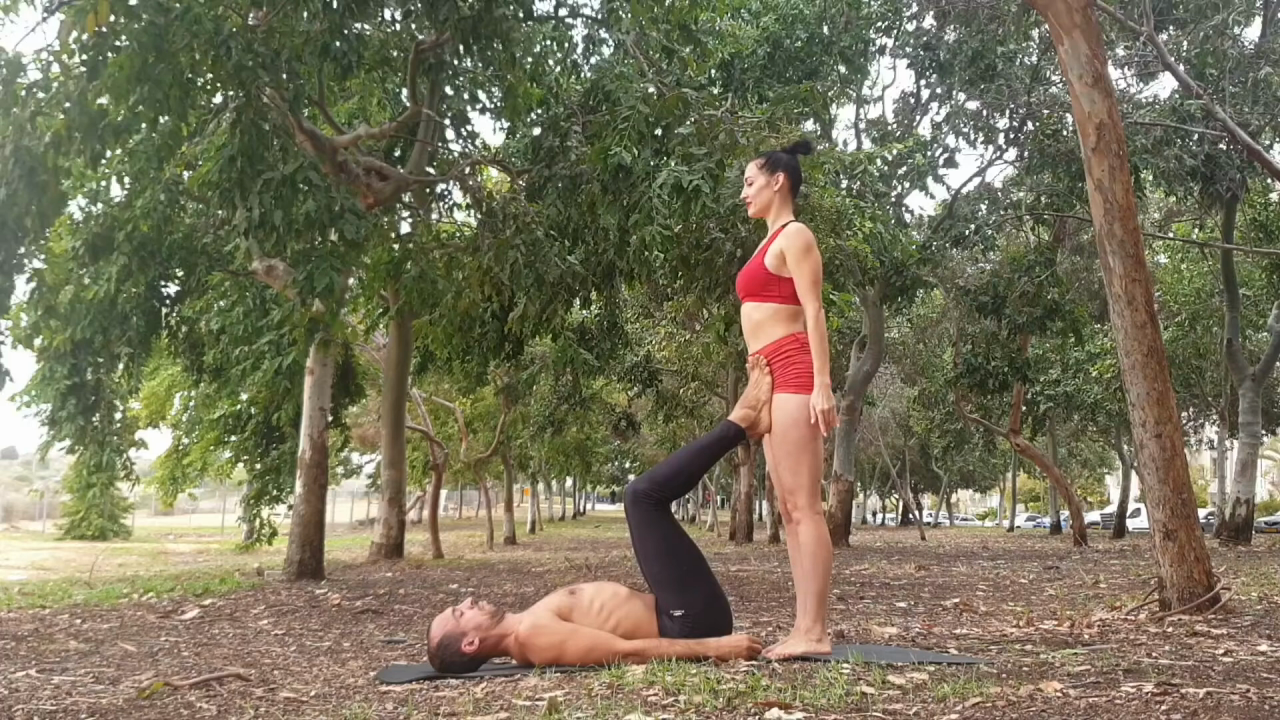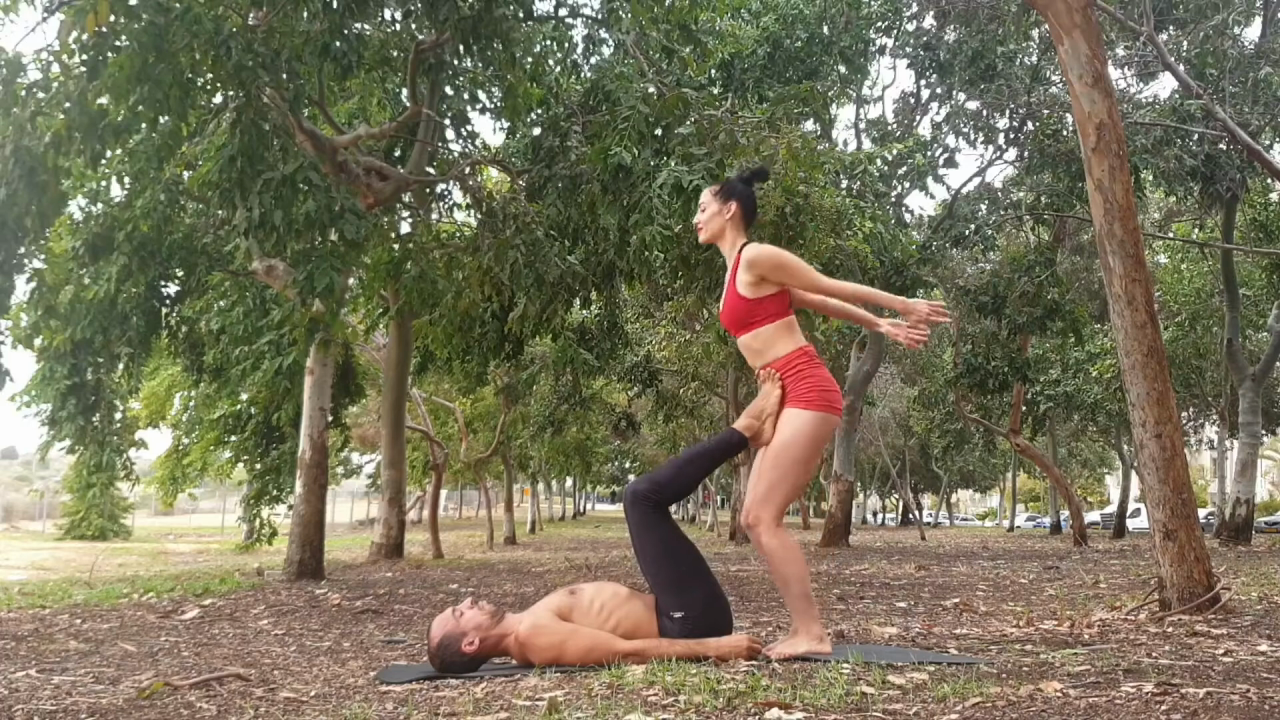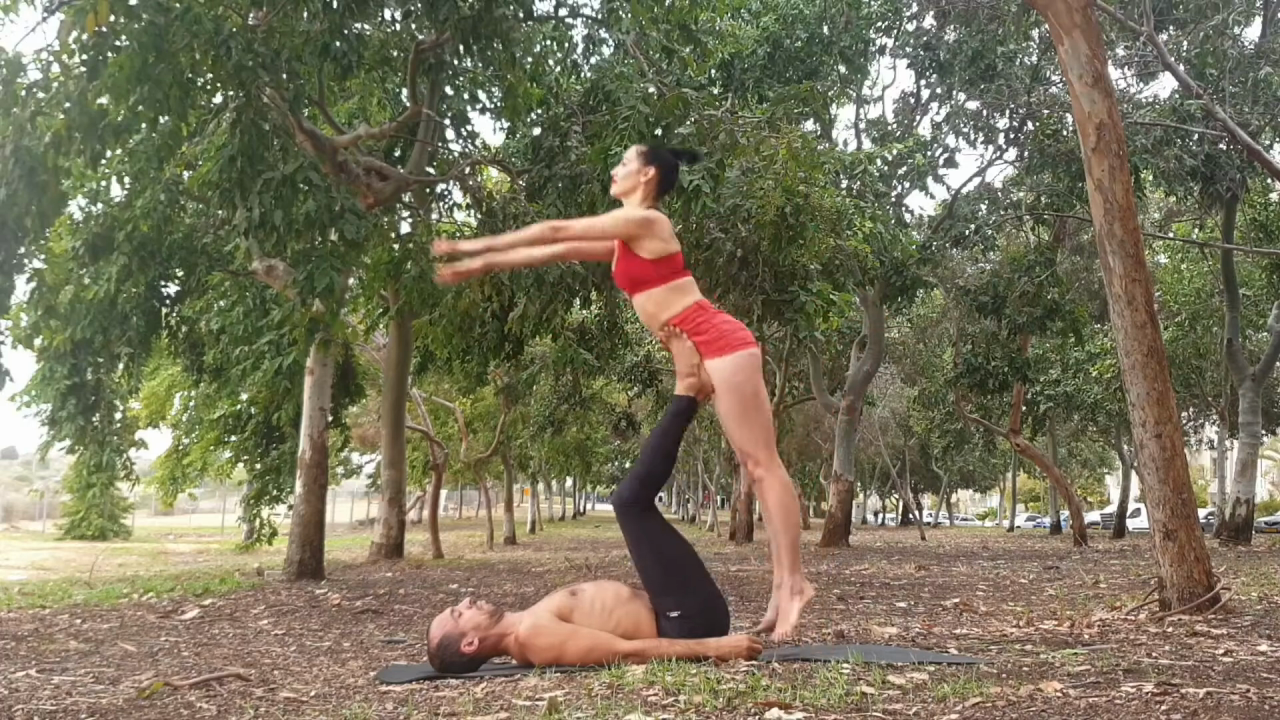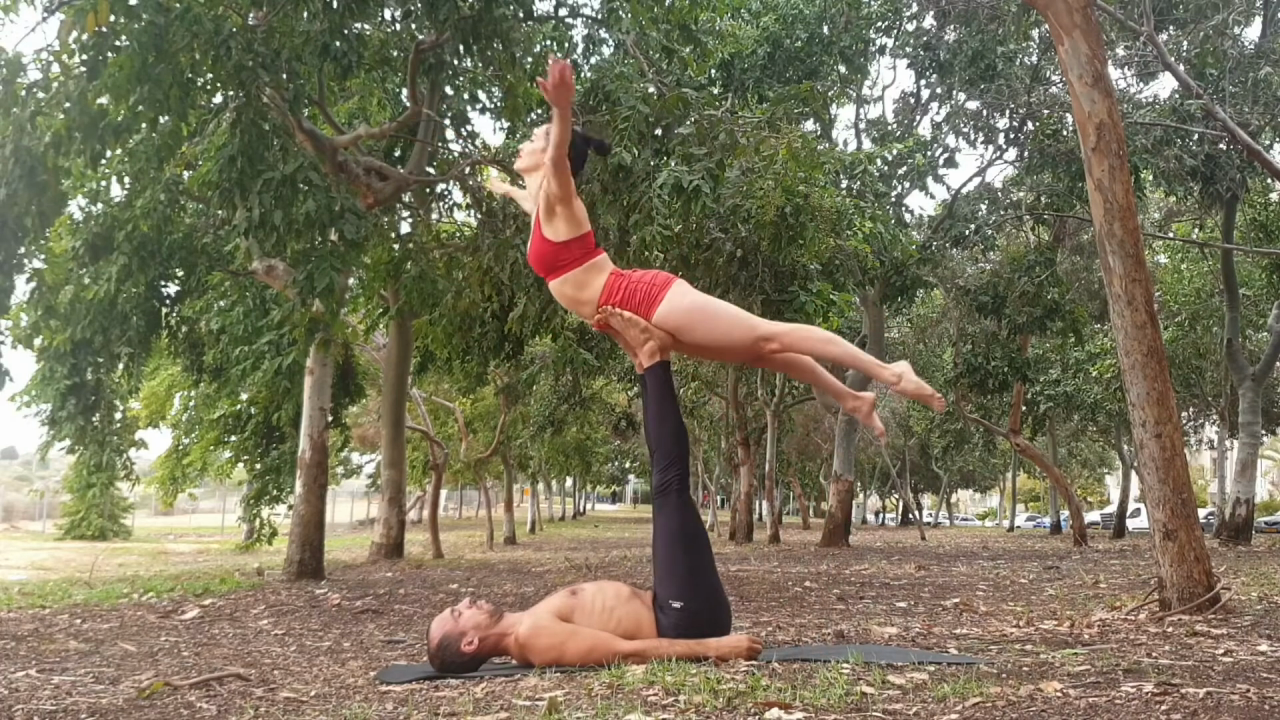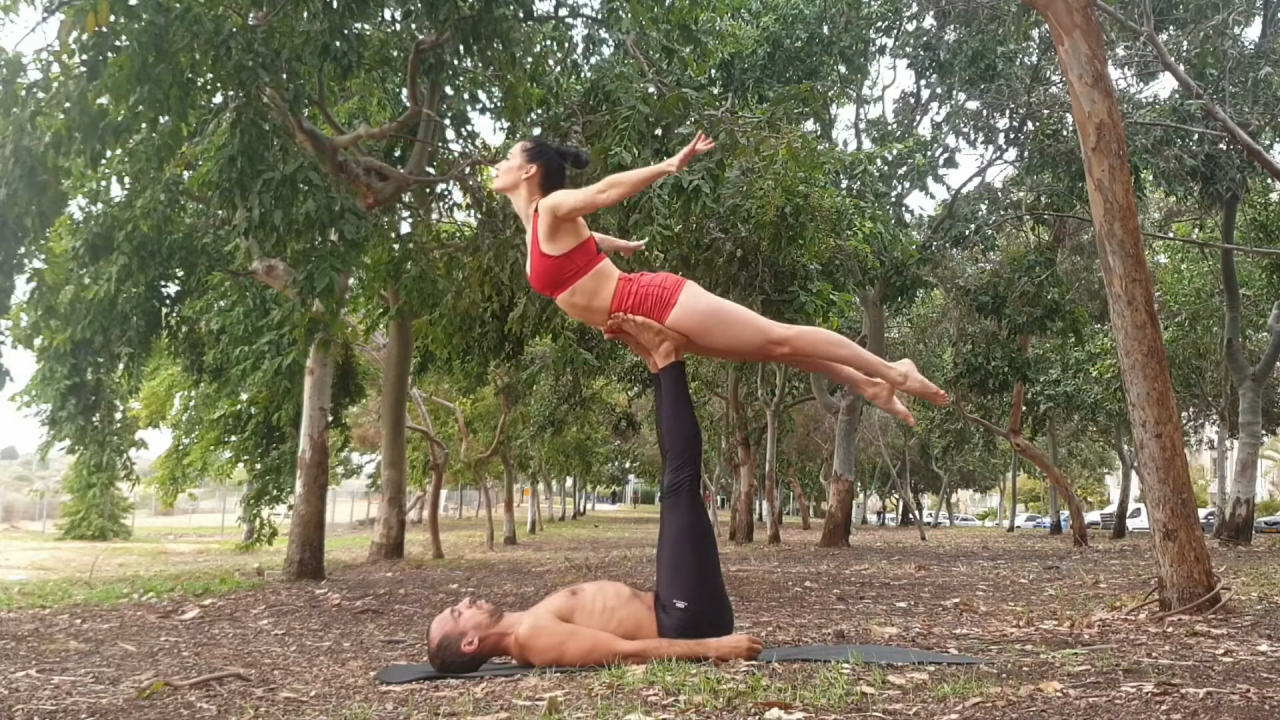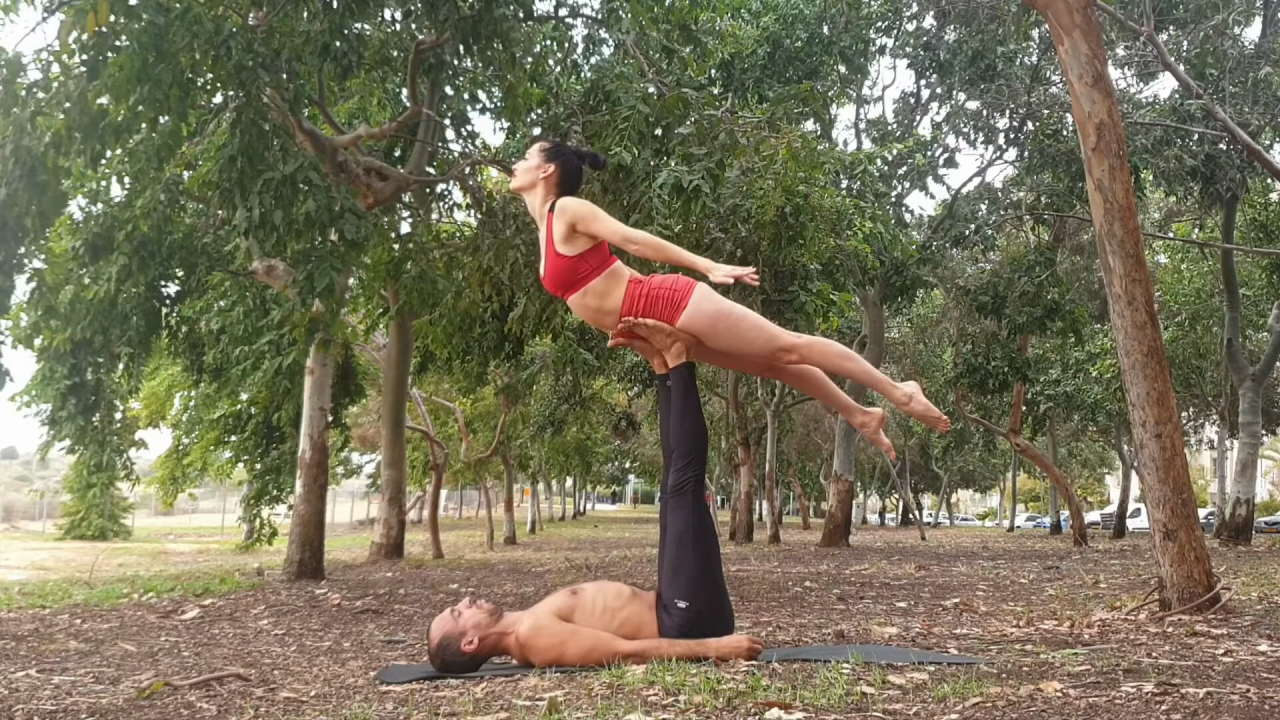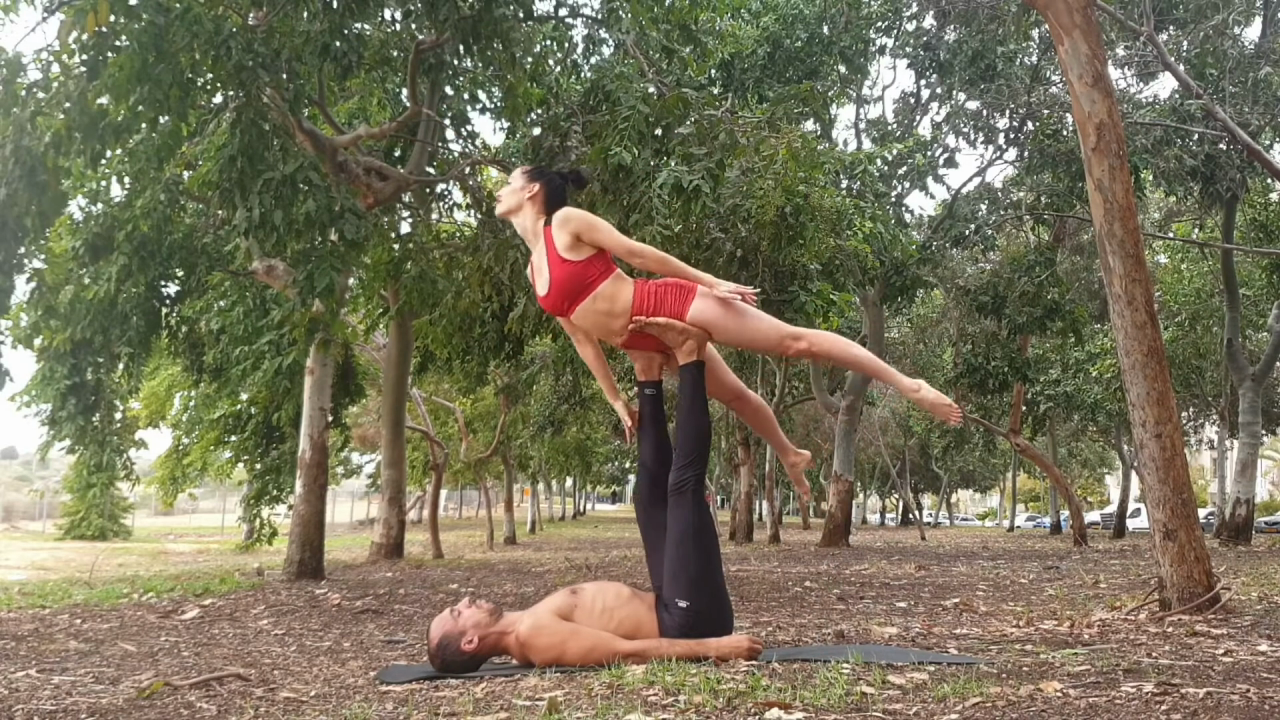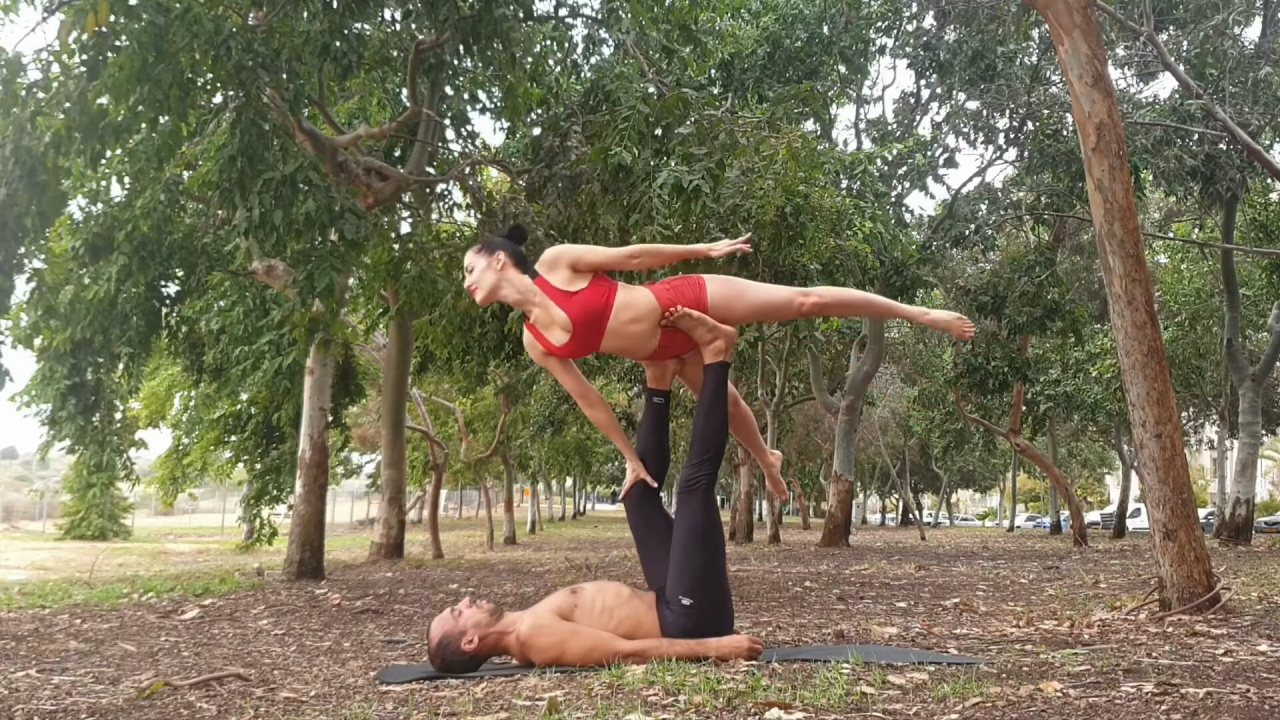
dt=0.5s
person 1, frame 1
left shoulder: (795, 236)
right shoulder: (773, 242)
left elbow: (813, 312)
left wrist: (822, 385)
left hip: (792, 377)
right hip: (776, 380)
left knee: (803, 508)
right knee: (790, 509)
left ankle: (812, 632)
right ankle: (807, 628)
person 1, frame 2
left shoulder: (757, 257)
right shoulder: (741, 267)
left elbow: (830, 287)
right elbow: (816, 301)
left wrist: (902, 305)
right wrist: (881, 325)
left hip: (807, 394)
right hip: (793, 398)
left knee: (761, 518)
right knee: (761, 518)
left ankle: (810, 632)
right ankle: (804, 628)
person 1, frame 3
left shoulder: (643, 222)
right shoulder: (625, 234)
left elbow: (553, 232)
right elbow: (556, 249)
left wrist: (477, 245)
right wrist: (484, 263)
left hip: (722, 343)
right hip: (713, 348)
left knee: (761, 465)
right knee: (756, 466)
left ankle: (792, 583)
right ankle: (787, 585)
person 1, frame 4
left shoulder: (558, 198)
right shoulder: (543, 205)
left elbow: (560, 143)
left wrist: (559, 104)
right wrist: (506, 188)
left hip: (651, 302)
right hip: (647, 314)
left knee: (770, 338)
right knee: (758, 348)
left ankle: (887, 371)
right ankle: (853, 400)
person 1, frame 5
left shoulder: (552, 209)
right shoulder: (537, 228)
left elbow: (608, 190)
left wrist: (669, 165)
left hip: (659, 301)
right hip: (649, 321)
left knee: (779, 339)
right knee: (768, 348)
left ankle: (892, 372)
right ankle: (869, 386)
person 1, frame 6
left shoulder: (568, 211)
right shoulder: (548, 230)
left elbow: (633, 239)
left wrist: (707, 266)
left hip: (668, 304)
right hip: (655, 324)
left knee: (785, 347)
right knee: (769, 363)
left ankle: (897, 391)
right ankle: (860, 415)
person 1, frame 7
left shoulder: (566, 221)
right shoulder: (535, 273)
left elbow: (636, 252)
right elbow: (582, 335)
left wrist: (711, 282)
right wrist: (615, 399)
left hip: (675, 305)
right hip: (653, 343)
left knee: (795, 341)
right knee: (731, 393)
left ankle: (907, 385)
right ankle: (788, 454)
person 1, frame 8
left shoulder: (557, 262)
right shoulder: (534, 339)
left elbow: (633, 256)
right elbow: (589, 399)
left wrist: (706, 248)
right wrist: (631, 458)
left hip: (689, 301)
right hip: (671, 348)
left knee: (806, 300)
right knee: (725, 401)
left ankle: (920, 315)
right ankle: (765, 459)
person 2, frame 1
left shoulder: (527, 627)
right shoulder: (530, 635)
right elbow: (627, 652)
right wrist: (714, 647)
left hip: (680, 621)
right hip: (691, 623)
left knee: (645, 497)
right knee: (644, 494)
left ankle: (742, 423)
right ankle: (739, 423)
person 2, frame 2
left shoulder: (530, 625)
right shoulder: (530, 634)
right elbow: (626, 652)
right wrist: (714, 646)
left hip: (682, 620)
right hip: (690, 624)
left knee: (642, 498)
right knee: (643, 496)
left ankle: (745, 432)
right ankle: (742, 433)
person 2, frame 3
left shoulder: (528, 627)
right shoulder: (531, 636)
right elbow: (628, 652)
right wrist: (714, 647)
left hip: (677, 623)
right hip: (690, 623)
left knee: (633, 499)
right knee: (630, 498)
left ankle: (689, 389)
right ankle: (686, 392)
person 2, frame 4
left shoulder: (530, 625)
right shoulder: (530, 636)
right elbow: (628, 652)
right wrist: (713, 647)
left hip: (676, 617)
right hip: (686, 622)
right knee: (669, 485)
left ankle: (647, 360)
right ankle: (651, 359)
person 2, frame 5
left shoulder: (530, 625)
right shoulder: (531, 636)
right elbow: (628, 652)
right wrist: (712, 647)
left hip: (676, 617)
right hip: (689, 622)
right knee: (680, 486)
left ankle: (661, 363)
right ankle: (665, 358)
person 2, frame 6
left shoulder: (530, 623)
right shoulder: (530, 635)
right elbow: (627, 652)
right wrist: (712, 646)
left hip: (676, 614)
right hip: (688, 623)
right knee: (685, 486)
left ankle: (666, 363)
right ankle: (675, 358)
person 2, frame 7
left shoulder: (530, 625)
right shoulder: (531, 635)
right elbow: (628, 652)
right wrist: (712, 647)
left hip: (677, 614)
right hip: (690, 623)
left knee: (651, 492)
right knee: (684, 487)
left ankle: (649, 373)
right ankle: (688, 356)
person 2, frame 8
left shoulder: (529, 625)
right shoulder: (531, 635)
right elbow: (628, 652)
right wrist: (713, 646)
left hip: (674, 610)
right hip: (689, 623)
left knee: (640, 493)
right knee: (695, 483)
left ankle: (658, 382)
right ankle: (714, 356)
